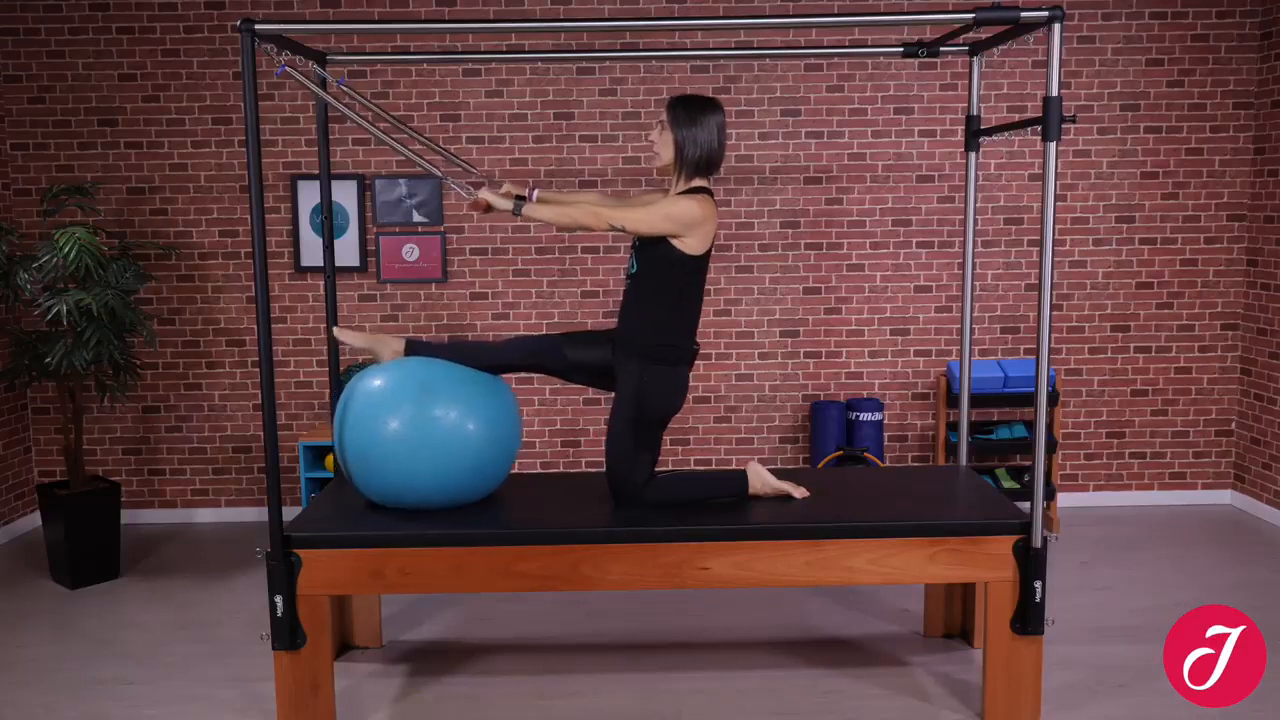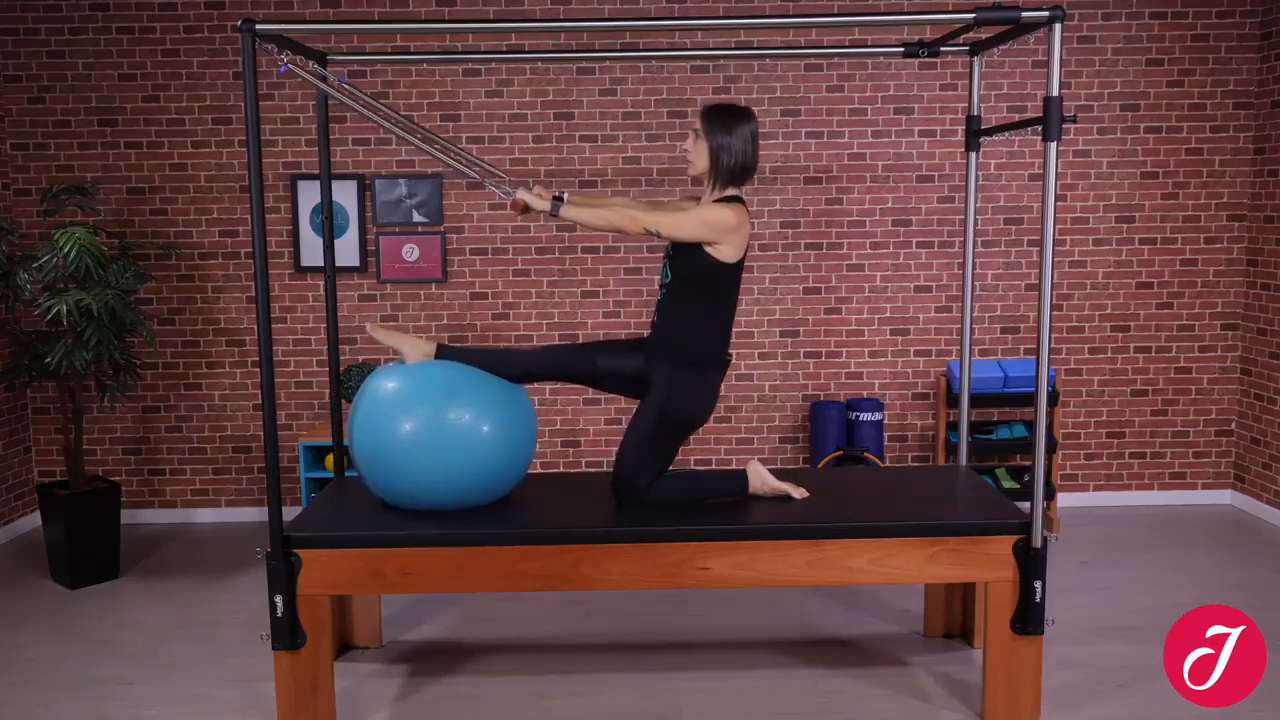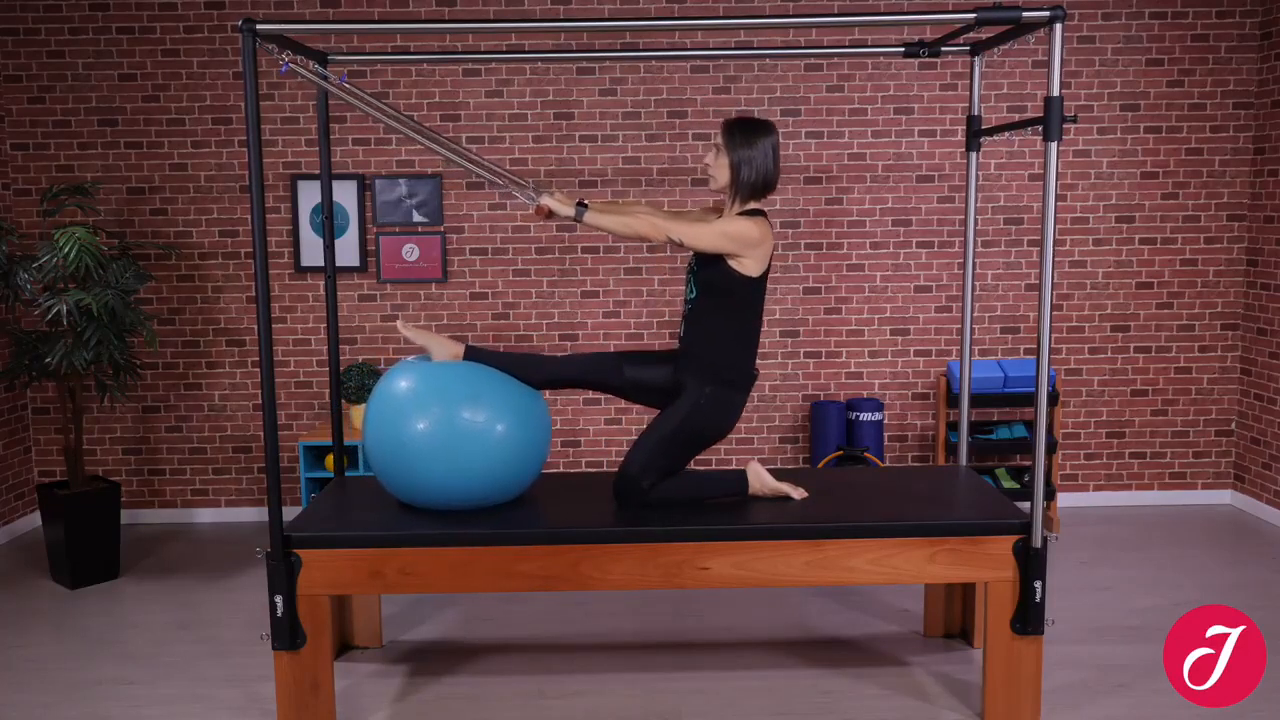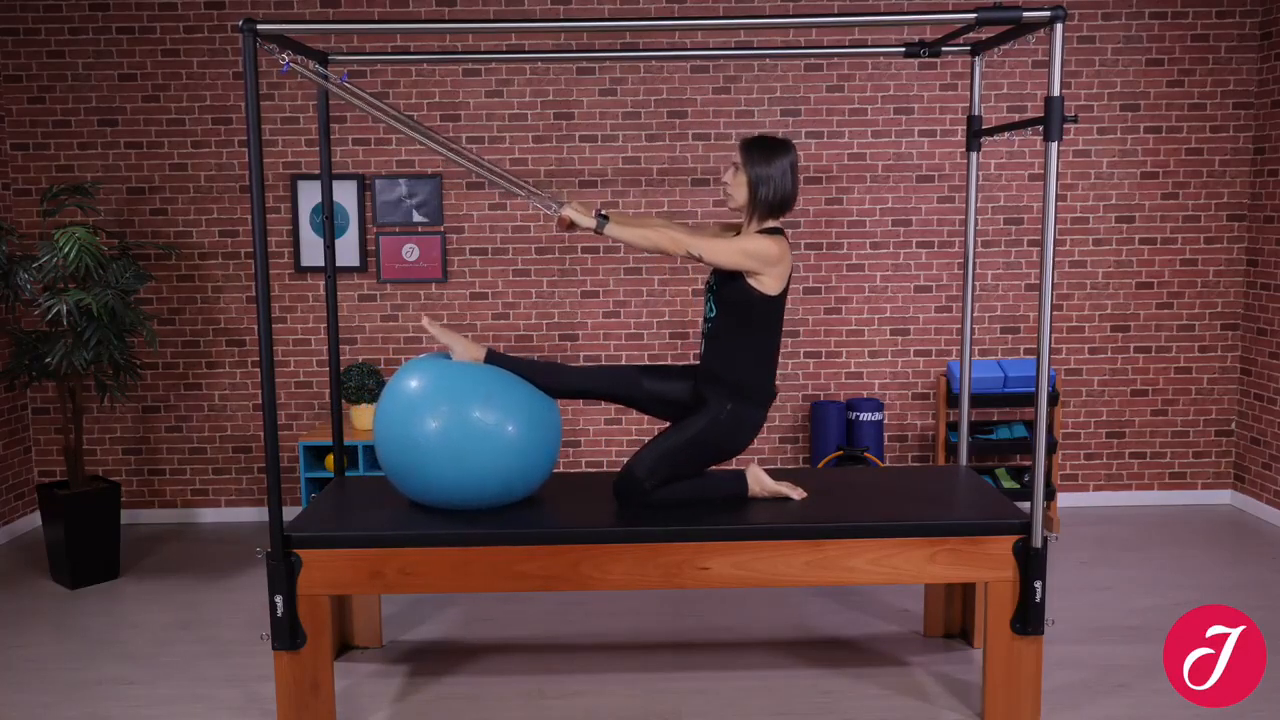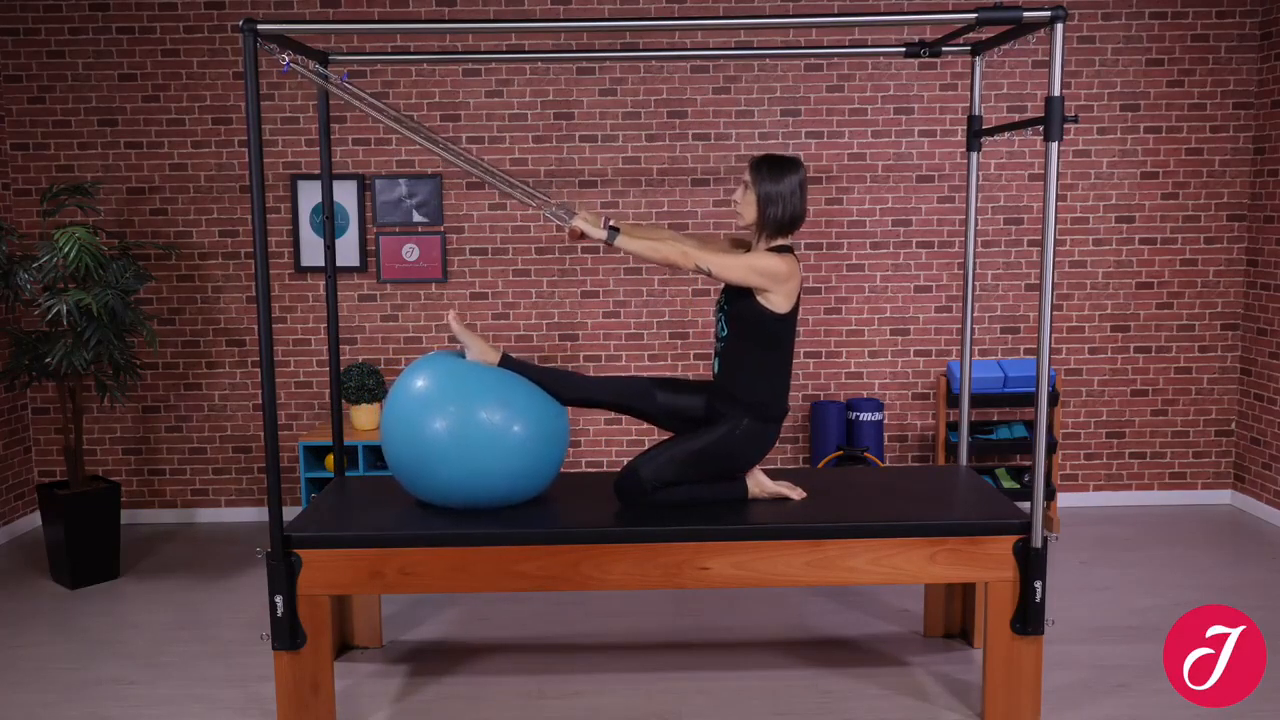
dt=1s
person 1, frame 1
left shoulder: (694, 208)
right shoulder: (673, 198)
left elbow: (598, 219)
right elbow: (604, 201)
left wrist: (515, 207)
right wrist: (532, 193)
left hip: (657, 365)
right hip: (630, 348)
left knee: (629, 488)
right knee: (525, 352)
left ankle: (749, 482)
right ankle: (403, 351)
person 1, frame 2
left shoulder: (727, 217)
right shoulder: (704, 207)
left elbow: (631, 223)
right elbow: (632, 206)
left wrist: (550, 208)
right wrist: (560, 199)
left hip: (690, 374)
right hip: (661, 356)
left knee: (632, 488)
right knee: (557, 361)
left ankle: (749, 481)
right ankle: (433, 354)
person 1, frame 3
left shoulder: (750, 230)
right shoulder: (725, 218)
left elbow: (654, 230)
right elbow: (655, 214)
left wrist: (575, 214)
right wrist: (580, 204)
left hip: (716, 389)
right hip: (688, 369)
left knee: (632, 489)
right knee: (577, 369)
left ankle: (748, 482)
right ankle: (460, 355)
person 1, frame 4
left shoulder: (769, 249)
right shoulder: (742, 236)
left elbow: (672, 245)
right elbow: (671, 229)
left wrist: (596, 224)
right wrist: (598, 217)
left hip: (736, 406)
right hip: (707, 385)
left knee: (632, 489)
left ankle: (747, 484)
right ankle: (480, 357)
person 1, frame 5
left shoulder: (779, 267)
right shoulder: (751, 252)
left elbow: (681, 258)
right elbow: (677, 240)
left wrist: (606, 236)
right wrist: (607, 225)
left hip: (748, 423)
right hip: (720, 401)
left knee: (632, 487)
left ankle: (745, 486)
right ankle: (496, 361)
